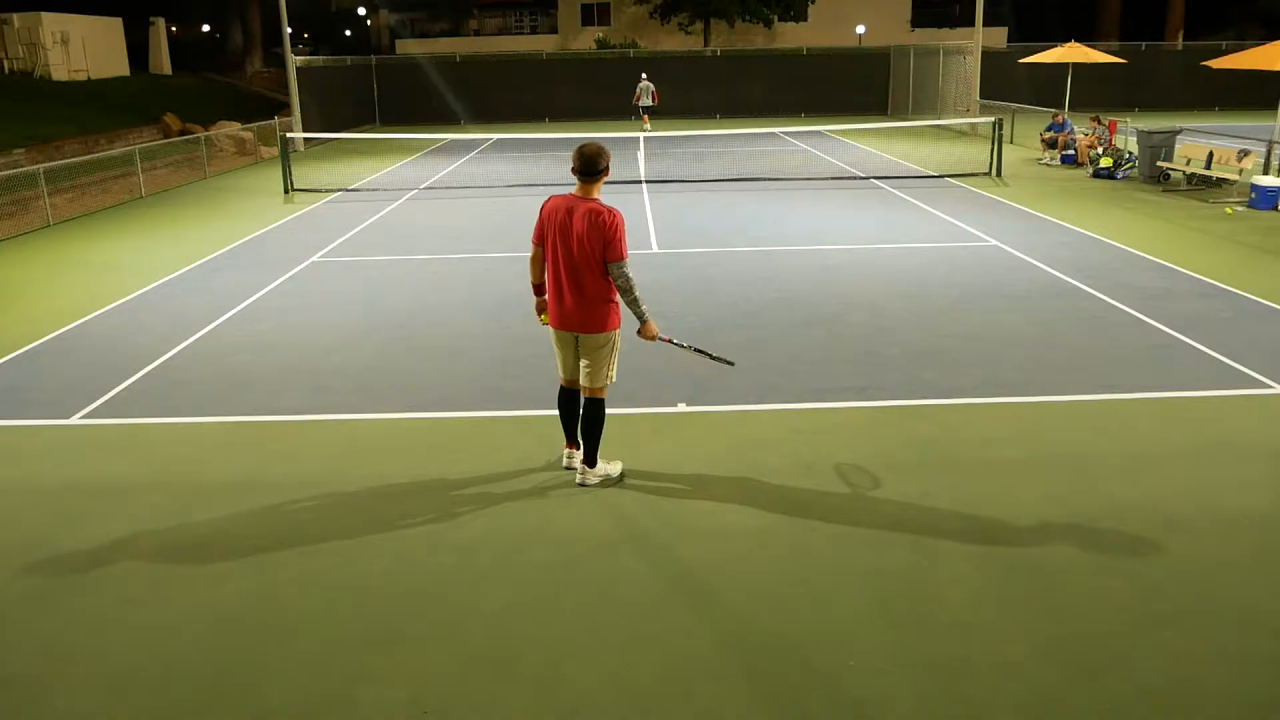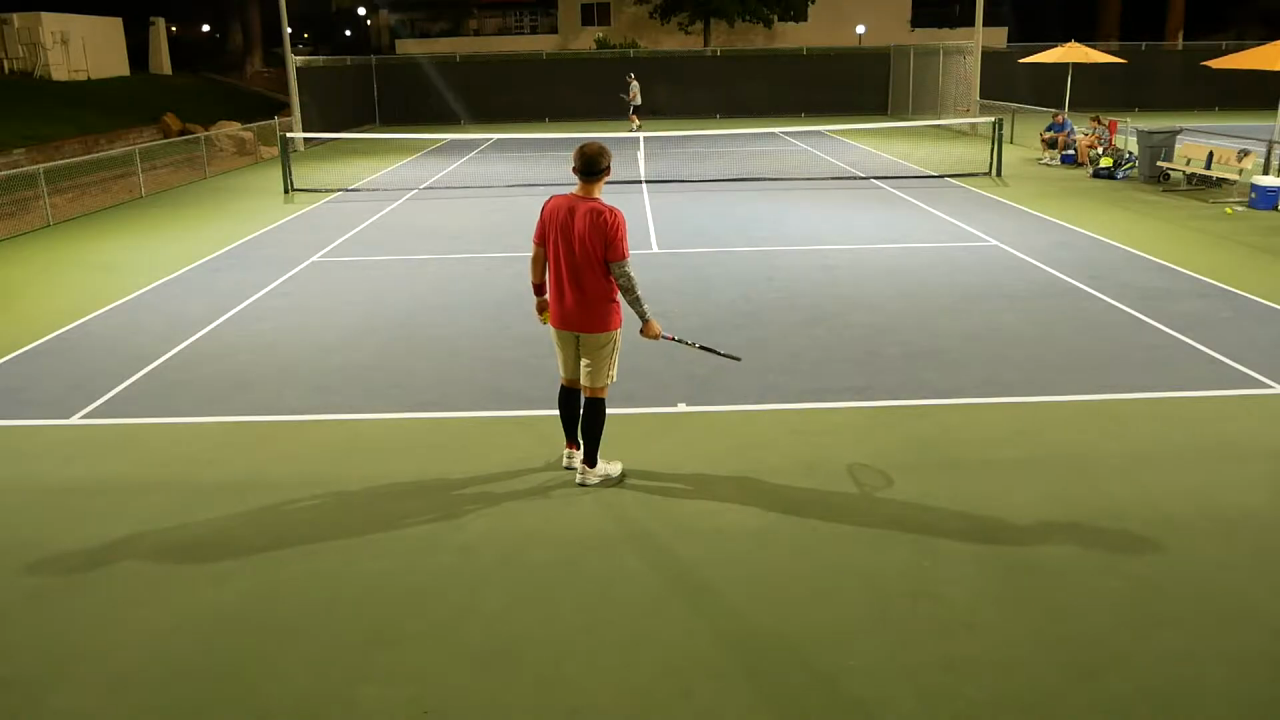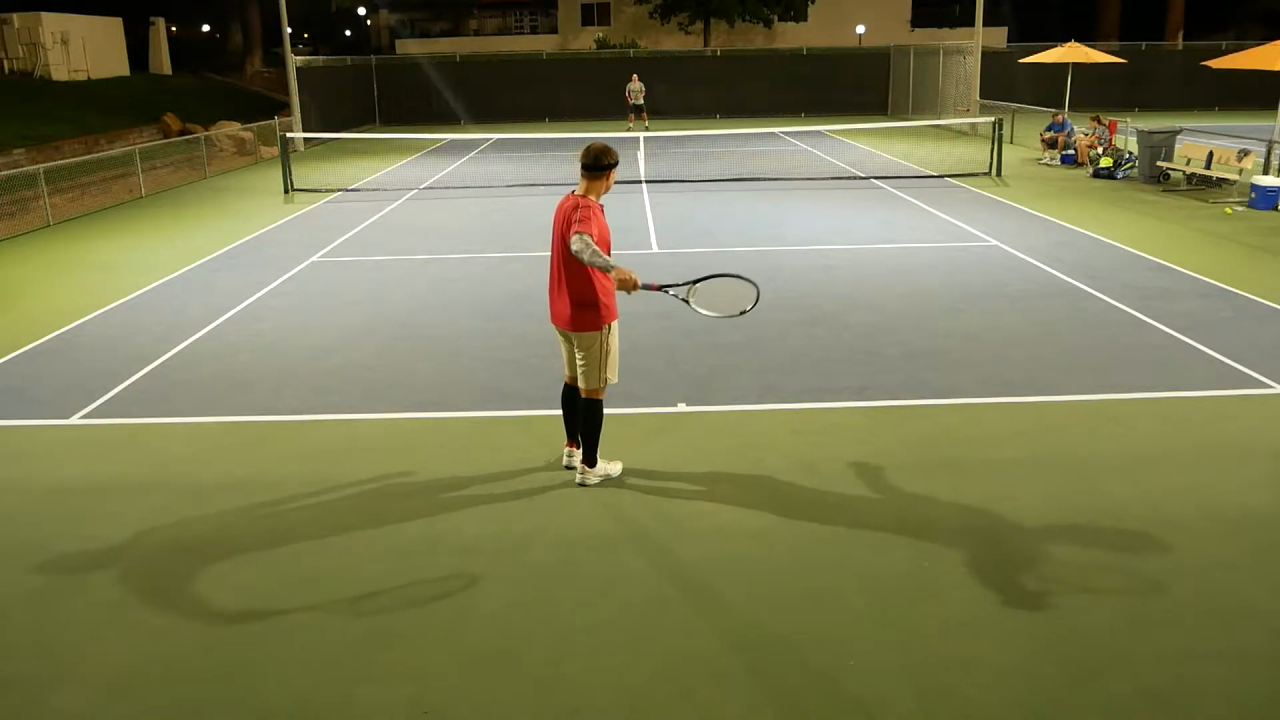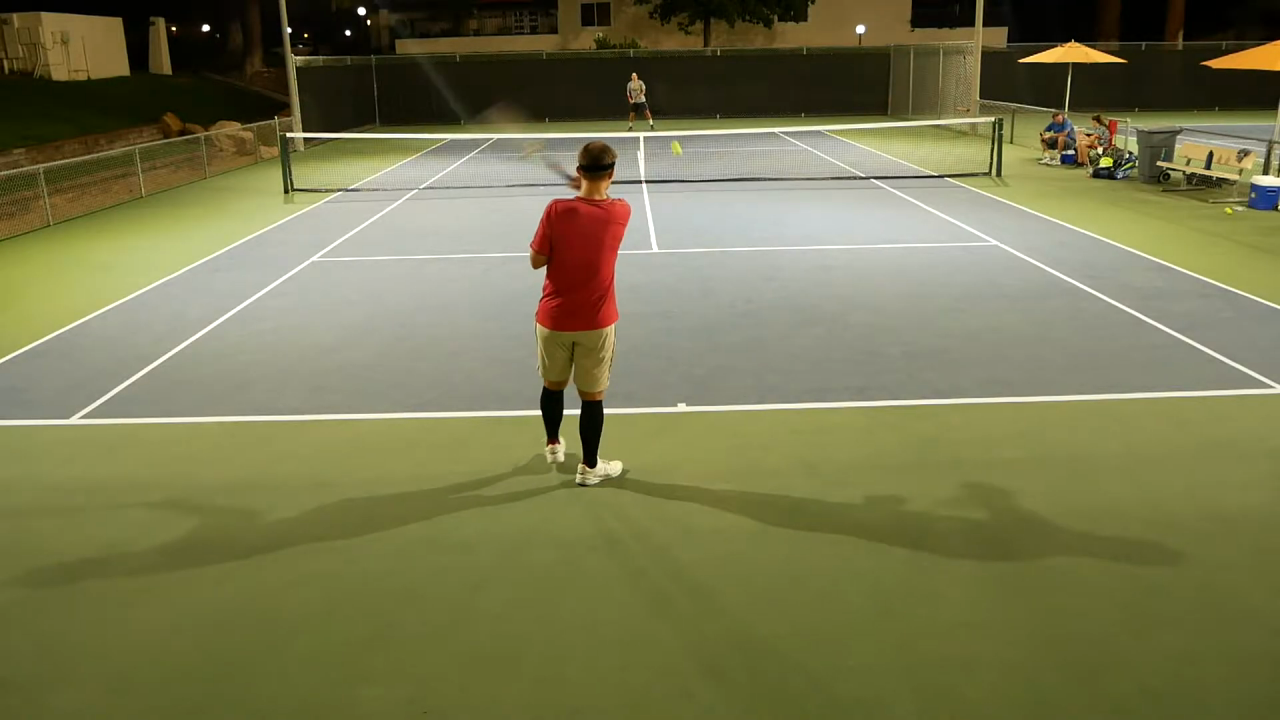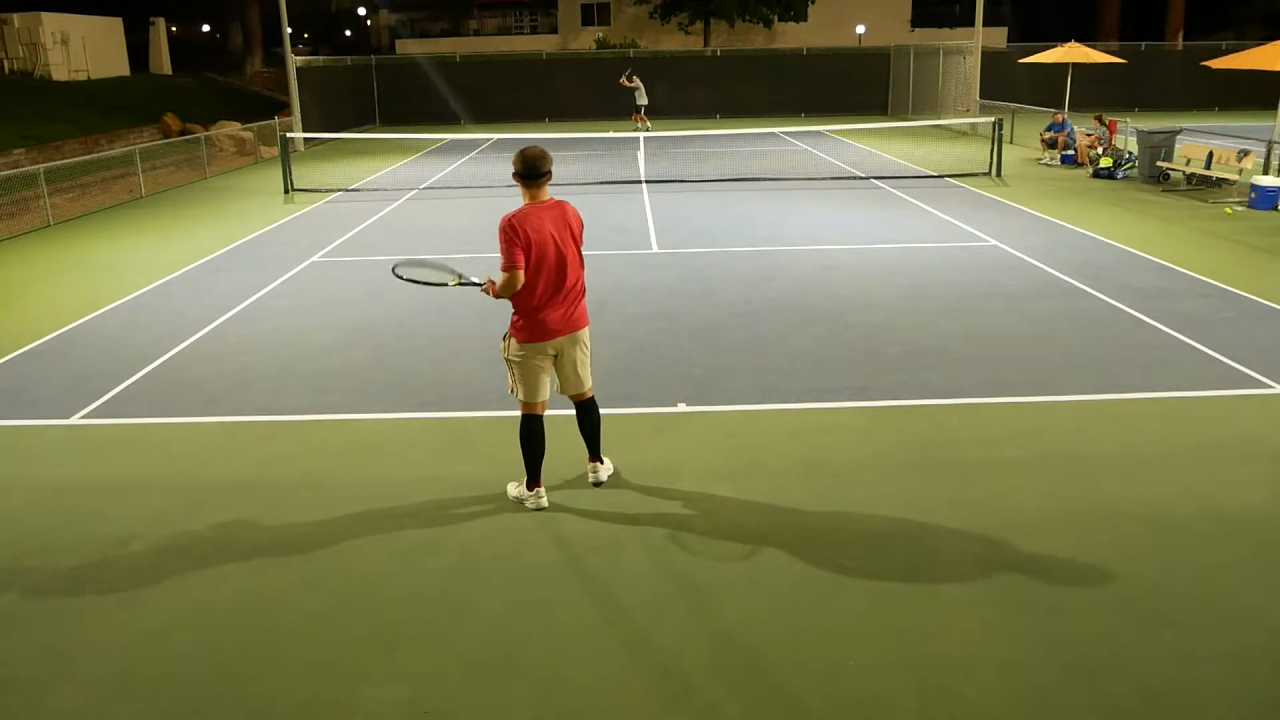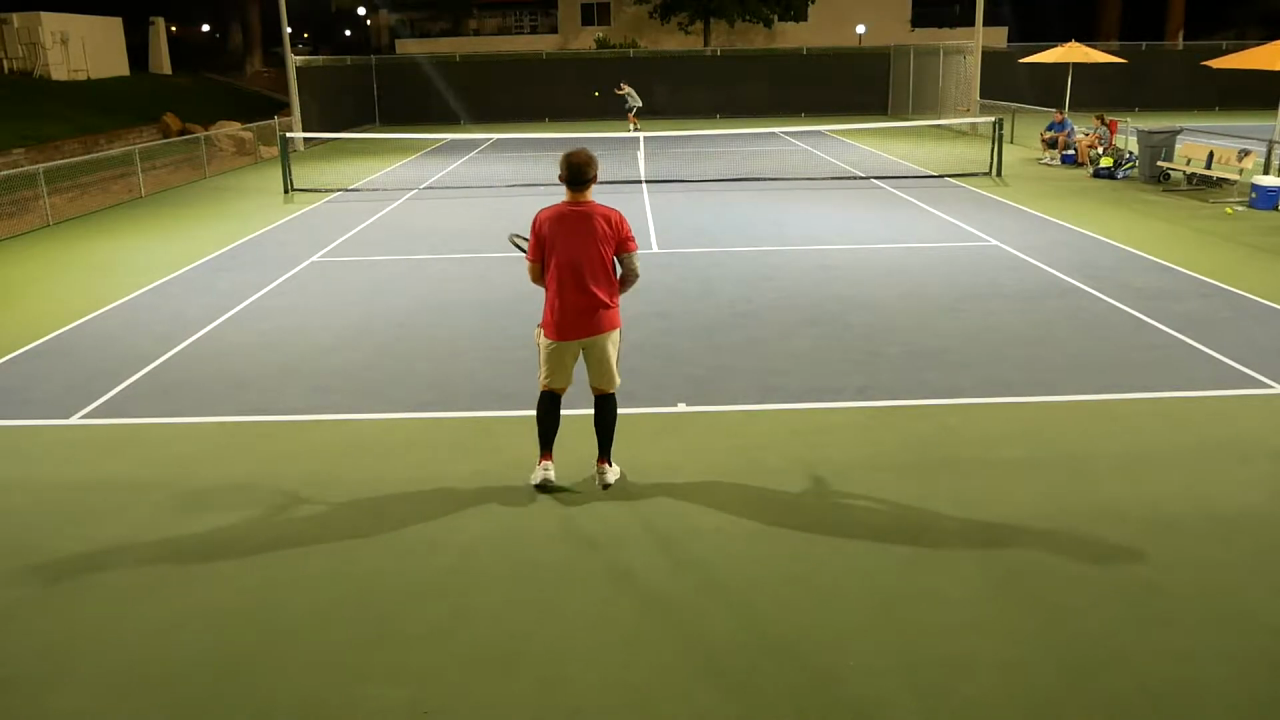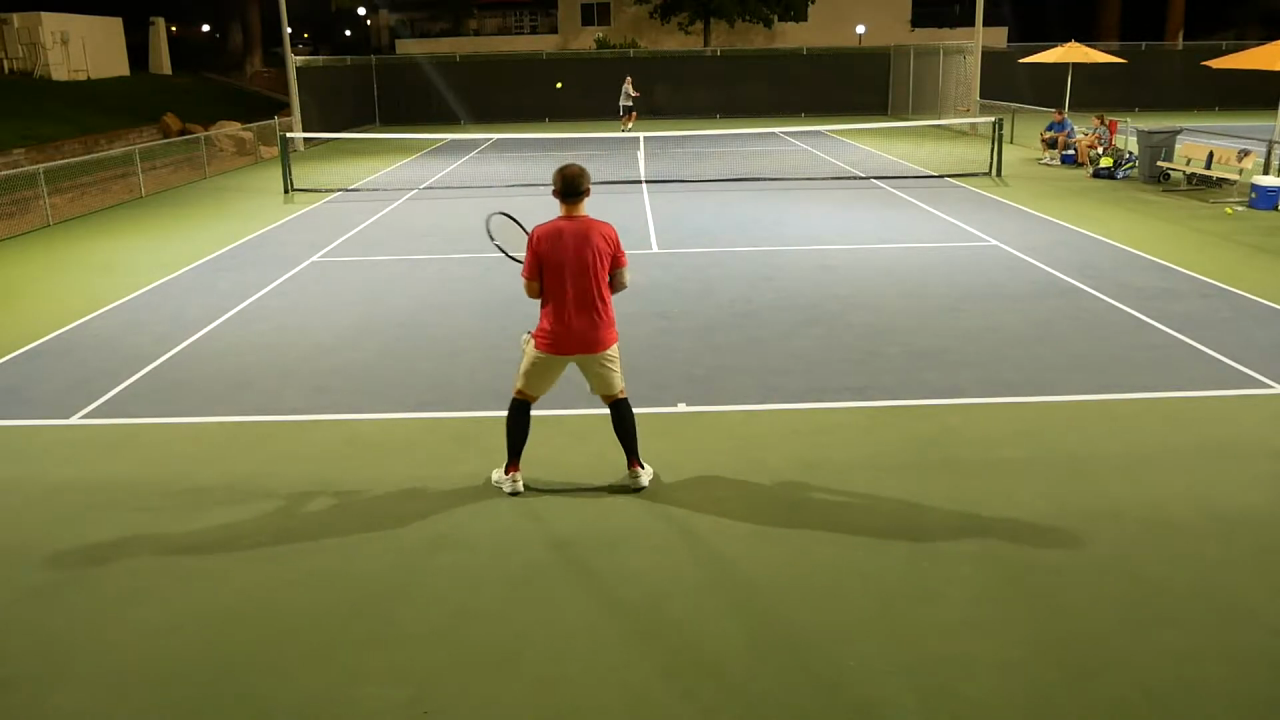
dt=0.7s
person 1, frame 1
left shoulder: (550, 207)
right shoulder: (608, 218)
left elbow: (536, 257)
right elbow: (620, 276)
left wrist: (540, 295)
right wrist: (645, 320)
left hip: (560, 317)
right hip: (598, 321)
left knee: (568, 383)
right knee: (594, 391)
left ankle: (571, 449)
right ankle: (589, 466)
person 1, frame 2
left shoulder: (551, 207)
right shoulder: (610, 218)
left elbow: (538, 256)
right elbow: (621, 275)
left wrist: (539, 294)
right wrist: (646, 318)
left hip: (562, 316)
right hip: (599, 320)
left knee: (569, 382)
right knee: (595, 391)
left ankle: (571, 449)
right ankle: (589, 466)
person 1, frame 3
left shoulder: (569, 201)
right shoulder: (586, 208)
right elbow: (581, 246)
left wrist: (610, 269)
right wrist: (614, 270)
left hip: (564, 313)
right hip: (591, 316)
left knee: (572, 381)
right knee: (593, 392)
left ankle: (572, 448)
right ankle: (589, 466)
person 1, frame 4
left shoulder: (556, 210)
right shoulder: (620, 212)
left elbow: (537, 261)
right wrist: (591, 186)
left hip: (554, 318)
right hip: (597, 321)
left knee: (552, 384)
right knee: (592, 395)
left ankle: (553, 444)
right ankle: (590, 467)
person 1, frame 5
left shoulder: (513, 222)
right shoulder: (570, 212)
left elbow: (515, 282)
left wrist: (494, 290)
left hip: (532, 332)
right hip: (574, 324)
left knee: (532, 409)
right knee: (583, 395)
left ankle: (534, 488)
right ankle: (596, 464)
person 1, frame 6
left shoulder: (544, 219)
right shoulder: (613, 219)
left elbow: (535, 275)
right elbow: (632, 272)
left hip: (558, 325)
right hip: (603, 323)
left knee: (551, 391)
right knee: (605, 392)
left ankle: (545, 461)
right ankle: (604, 465)
person 1, frame 7
left shoulder: (540, 235)
right shoulder: (607, 233)
left elbow: (532, 291)
right elbow: (621, 283)
left hip: (552, 339)
right hip: (599, 337)
left knee: (522, 396)
right knee: (616, 396)
left ankle: (512, 472)
right ankle: (636, 467)
